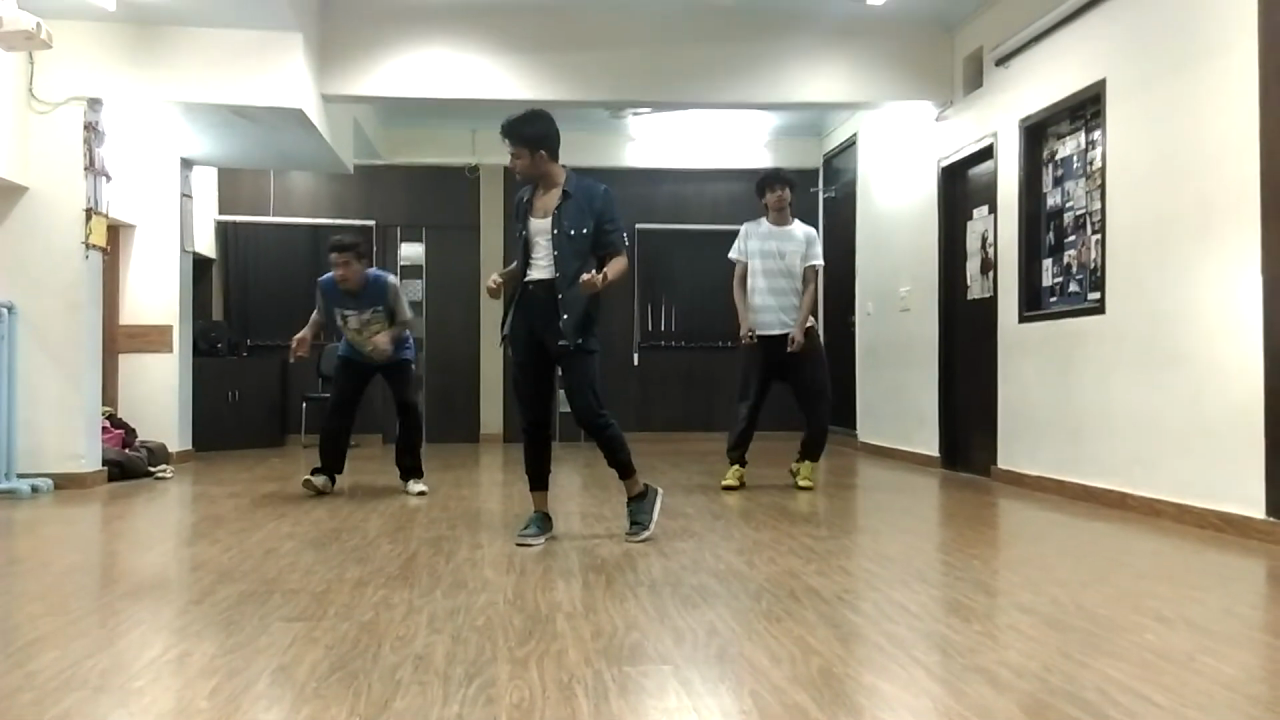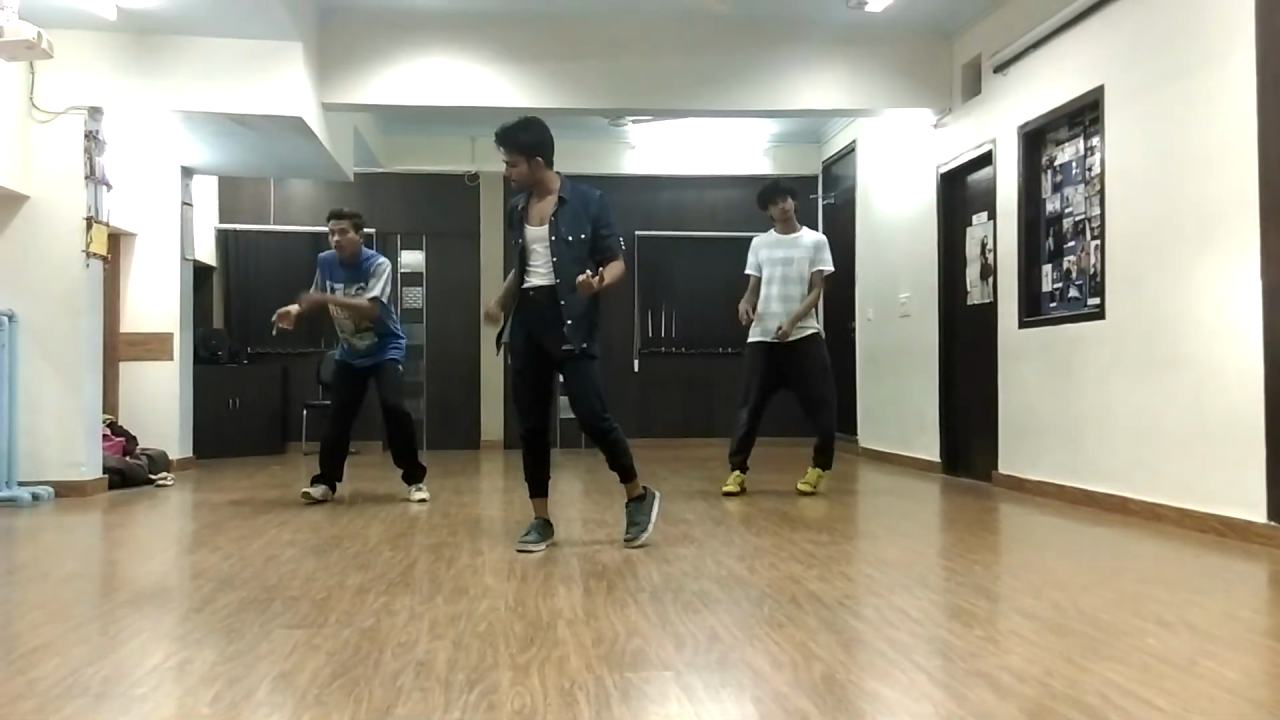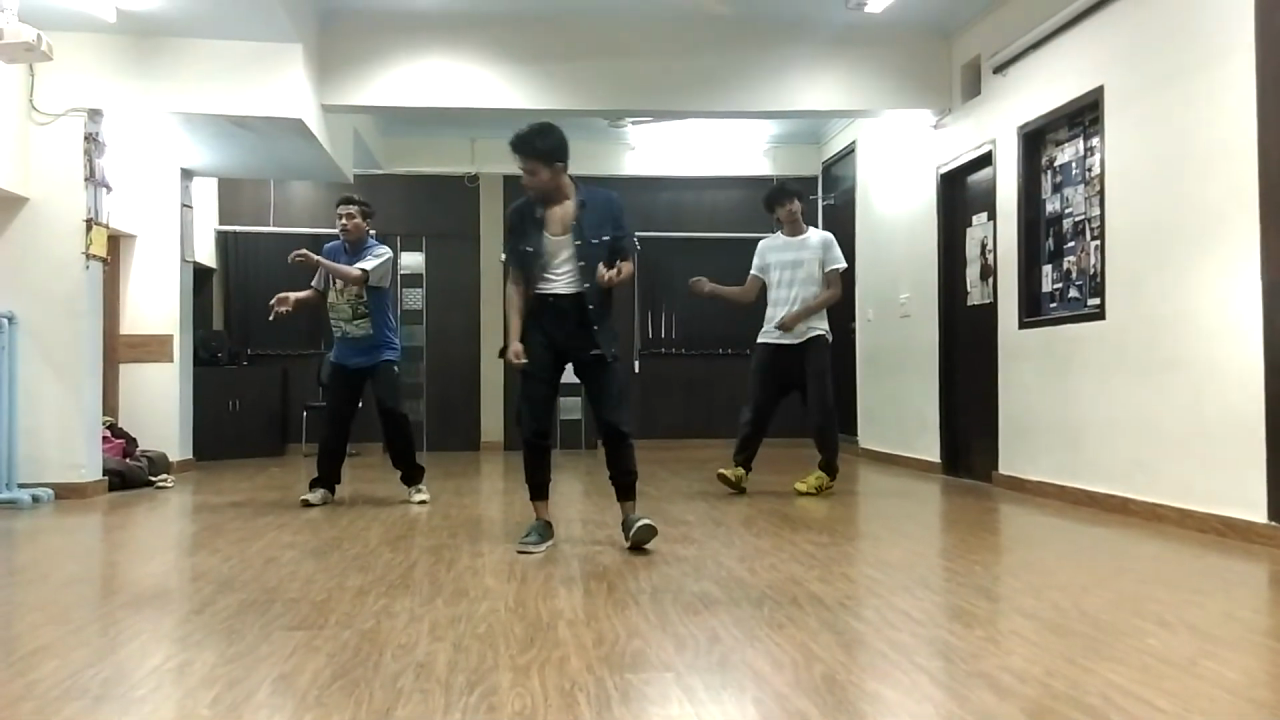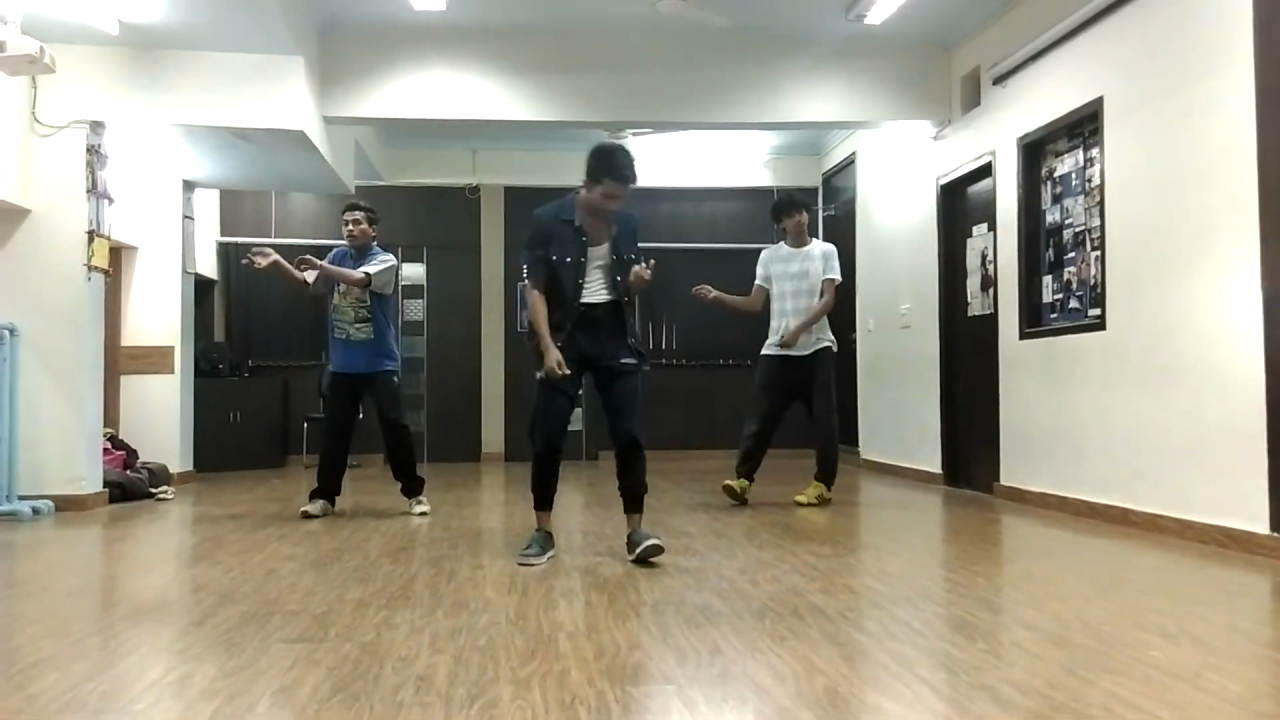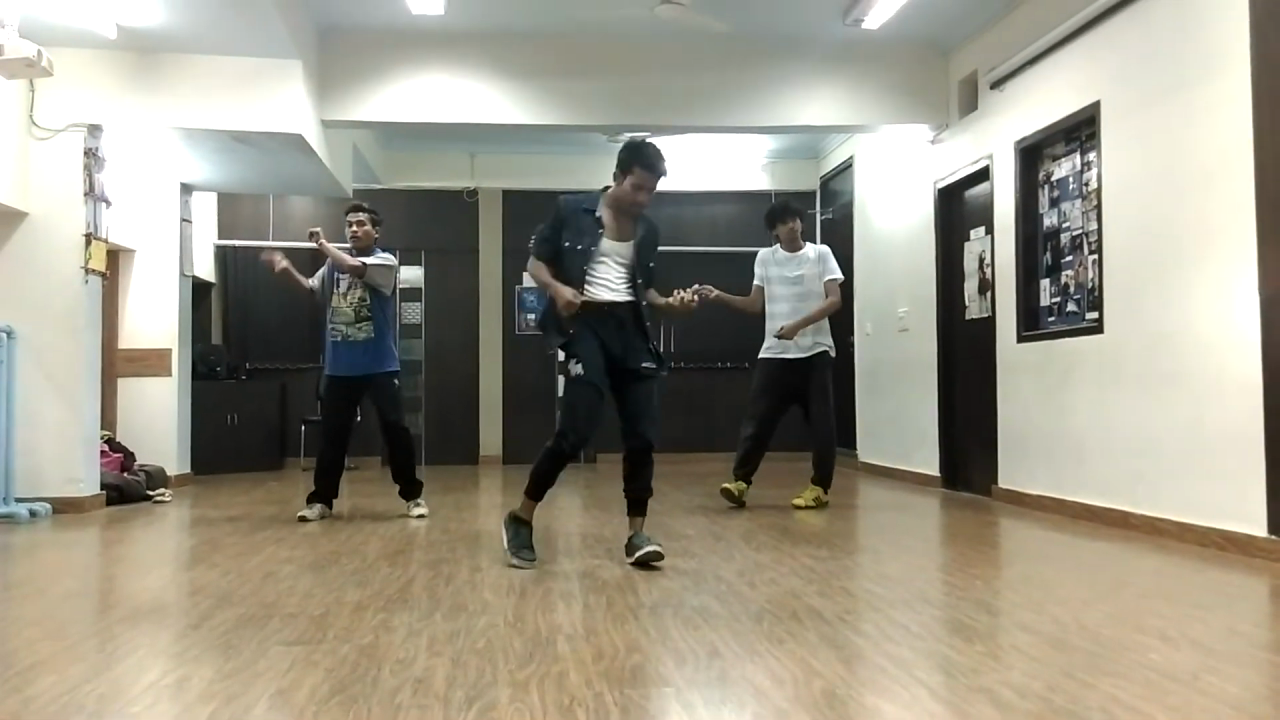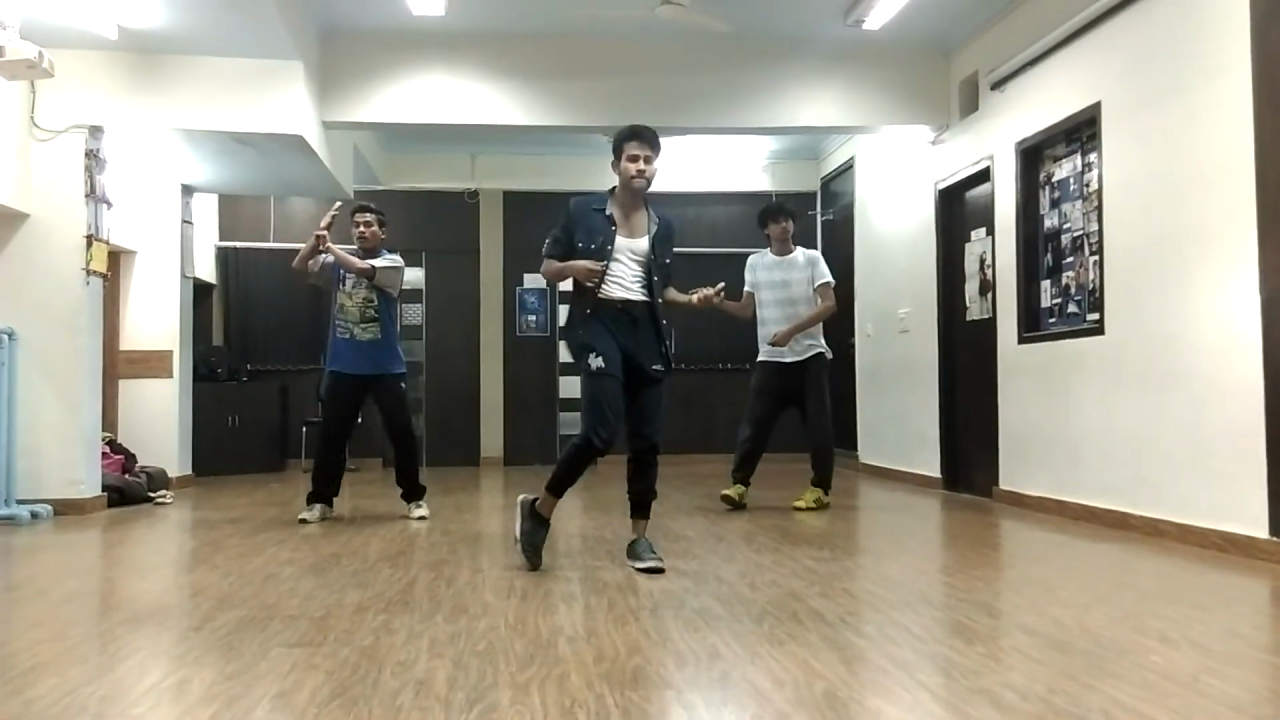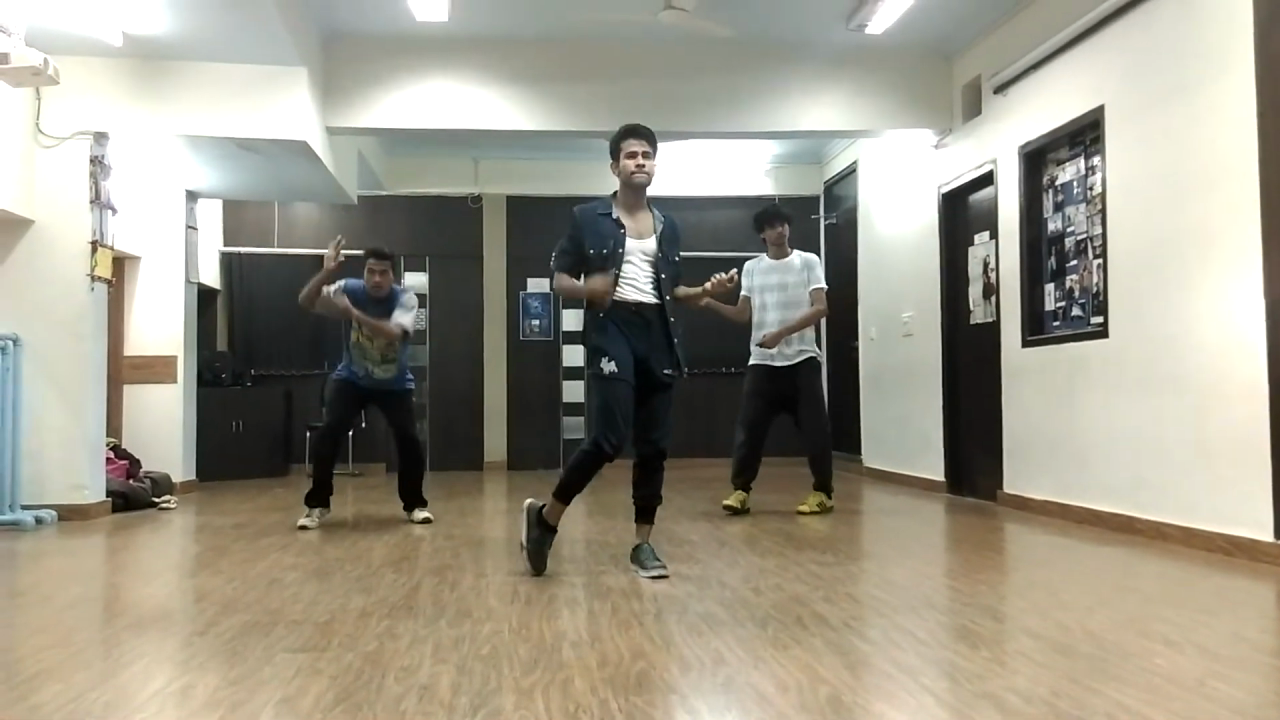
dt=0.3s
person 1, frame 1
left shoulder: (592, 195)
right shoulder: (523, 200)
left elbow: (619, 257)
left wrist: (601, 278)
right wrist: (503, 278)
left hip: (571, 314)
right hip: (527, 313)
left knee: (587, 410)
right knee: (533, 417)
left ankle: (640, 493)
right ankle: (541, 514)
person 1, frame 2
left shoulder: (588, 201)
right shoulder: (517, 208)
left elbow: (616, 261)
left wrist: (598, 282)
right wrist: (499, 302)
left hip: (571, 319)
right hip: (527, 319)
left knee: (592, 414)
right knee: (532, 424)
left ankle: (639, 496)
right ankle: (541, 520)
person 1, frame 3
left shoulder: (605, 205)
right shoulder: (519, 214)
left elbow: (629, 261)
right elbow: (516, 279)
left wrist: (615, 276)
right wrist: (513, 336)
left hip: (590, 321)
right hip: (541, 324)
left knee: (613, 422)
right knee: (534, 426)
left ankle: (629, 516)
right ankle: (541, 521)
person 1, frame 4
left shoulder: (626, 223)
right shoulder: (548, 221)
right elbow: (535, 290)
left wrist: (638, 281)
right wrist: (547, 346)
left hip: (613, 332)
right hip: (566, 332)
left knee: (629, 434)
right knee: (548, 437)
left ankle: (635, 530)
right ankle: (543, 532)
person 1, frame 5
left shoulder: (648, 229)
right shoulder: (572, 210)
right elbow: (535, 261)
left wrist: (669, 302)
right wrist: (556, 287)
left hip: (632, 330)
right hip: (586, 325)
left knee: (641, 437)
right knee: (574, 433)
left ankle: (637, 534)
right ankle: (521, 518)
person 1, frame 6
left shoulder: (663, 226)
right shoulder: (583, 212)
right elbow: (547, 266)
left wrist: (691, 300)
right wrist: (571, 267)
left hip: (646, 330)
right hip: (600, 322)
left knee: (647, 440)
right knee: (601, 430)
left ankle: (639, 538)
right ankle: (538, 509)
person 1, frame 7
left shoulder: (667, 226)
right shoulder: (588, 218)
right elbow: (559, 278)
left wrist: (703, 290)
right wrist: (585, 287)
left hip: (656, 333)
right hip: (612, 328)
left knee: (654, 445)
right knee: (609, 437)
left ankle: (643, 544)
right ankle: (545, 515)
person 2, frame 1
left shoulder: (807, 234)
right shoulder: (748, 232)
left elbow: (811, 286)
right elbow: (739, 281)
left wrist: (800, 328)
right wrist: (743, 319)
left hip: (798, 330)
right hip: (760, 331)
left knee: (818, 397)
right knee: (750, 400)
left ankle: (805, 461)
right ankle: (736, 465)
person 2, frame 2
left shoulder: (816, 240)
right shoulder: (759, 244)
left elbow: (816, 291)
right elbow: (753, 289)
left wrist: (792, 321)
right wrist: (745, 304)
left hip: (805, 335)
right hip: (762, 338)
left knee: (822, 404)
right knee: (751, 406)
left ankle: (818, 467)
right ankle: (737, 470)
person 2, frame 3
left shoulder: (824, 240)
right shoulder: (766, 247)
left elbow: (835, 290)
right elbow: (748, 293)
left wrist: (799, 315)
right wrist: (712, 288)
left hip: (812, 337)
right hip: (772, 339)
left knee: (821, 406)
right knee: (756, 406)
left ankle: (827, 471)
right ankle: (740, 468)
person 2, frame 4
left shoulder: (826, 251)
right shoulder: (769, 256)
left elbow: (828, 300)
right elbow: (755, 303)
left wrist: (798, 330)
right wrist: (717, 296)
left hip: (817, 348)
right hip: (776, 351)
left knee: (824, 419)
right knee: (760, 417)
left ankle: (823, 483)
right ankle: (743, 479)
person 2, frame 5
left shoulder: (821, 254)
right shoulder: (765, 258)
left elbow: (835, 300)
right elbow: (756, 303)
left wrist: (797, 325)
right wrist: (718, 296)
left hip: (815, 352)
right hip: (775, 353)
left knee: (821, 422)
right knee: (757, 419)
left ankle: (820, 486)
right ankle: (740, 481)
person 2, frame 6
left shoulder: (811, 258)
right shoulder: (755, 263)
left elbow: (829, 304)
right elbow: (747, 310)
left wrist: (791, 331)
right wrist: (717, 301)
left hip: (809, 355)
right hip: (770, 357)
left knee: (818, 425)
right knee: (754, 422)
left ankle: (820, 488)
right ankle: (740, 484)
person 2, frame 7
left shoulder: (808, 261)
right shoulder: (751, 268)
left elbow: (820, 308)
right elbow: (744, 314)
left wrist: (780, 333)
right wrist: (710, 303)
left hip: (802, 360)
right hip: (762, 362)
left knee: (815, 428)
right knee: (749, 428)
left ankle: (822, 492)
right ankle: (740, 490)
person 3, frame 1
left shoulder: (386, 284)
right shoulder: (326, 286)
left elbow: (405, 321)
right elbow: (321, 316)
left wrist: (388, 336)
right wrist: (307, 333)
left hip: (395, 352)
right hip: (354, 353)
left knee: (407, 406)
right knee: (338, 408)
left ankle: (412, 474)
right ankle: (326, 473)
person 3, frame 2
left shoulder: (378, 264)
right shoulder: (325, 261)
left elbow: (372, 307)
right elbow: (318, 298)
left wrist: (330, 299)
right wrist: (296, 309)
left hip: (385, 349)
right hip: (349, 353)
left knee: (394, 407)
right knee: (338, 415)
left ankle: (414, 479)
right ankle: (326, 482)
person 3, frame 3
left shoulder: (381, 254)
right shoulder: (331, 250)
left elbow: (356, 276)
right elbow: (319, 291)
left wrist: (317, 261)
right wrist: (293, 297)
left hip: (380, 352)
right hip: (343, 354)
left knee: (392, 412)
right knee: (335, 418)
left ankle: (414, 481)
right ankle: (324, 485)
person 3, frame 4
left shoulder: (385, 261)
right shoulder: (337, 256)
left elbow: (358, 279)
right elbow: (308, 281)
left wrist: (321, 265)
right wrist: (277, 262)
left hip: (379, 362)
right hip: (342, 363)
left knee: (394, 424)
right knee: (335, 429)
left ankle: (414, 492)
right ankle: (324, 496)
person 3, frame 5
left shoulder: (385, 262)
right shoulder: (334, 260)
left elbow: (352, 267)
right elbow: (313, 290)
left wrist: (323, 244)
right wrist: (287, 268)
left hip: (380, 365)
right hip: (339, 366)
left knee: (395, 428)
right knee: (333, 433)
left ankle: (413, 495)
right ankle: (322, 500)
person 3, frame 6
left shoulder: (393, 263)
right shoulder: (339, 261)
left elbow: (362, 269)
right elbow: (299, 267)
left wrist: (329, 247)
right wrist: (318, 235)
left hip: (386, 366)
right hip: (343, 364)
left knee: (401, 430)
right knee: (332, 432)
left ankle: (414, 498)
right ankle: (321, 500)
person 3, frame 7
left shoulder: (406, 300)
right shoulder: (349, 290)
left elbow: (394, 334)
right elbow: (305, 302)
left wrist: (356, 315)
right wrist: (326, 272)
left hip: (395, 384)
right hip: (351, 379)
left knee: (408, 439)
right knee: (328, 433)
left ankle: (414, 503)
right ankle: (317, 505)
